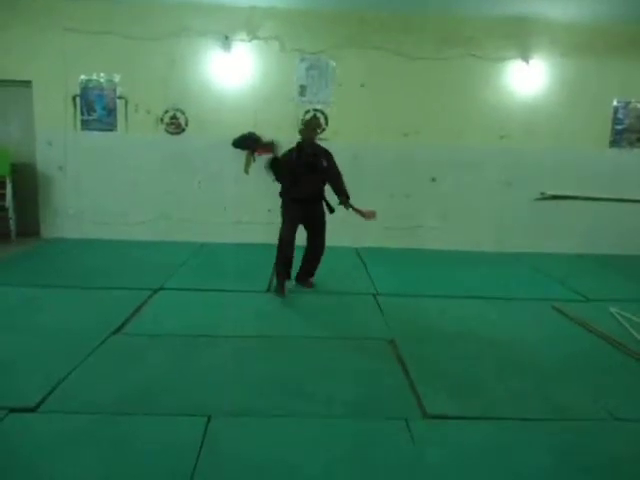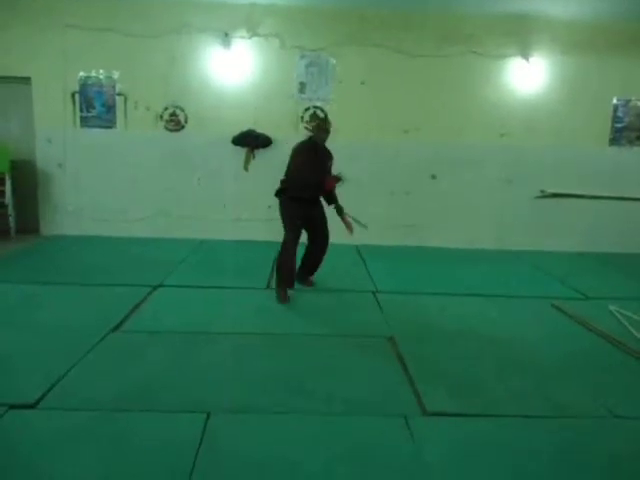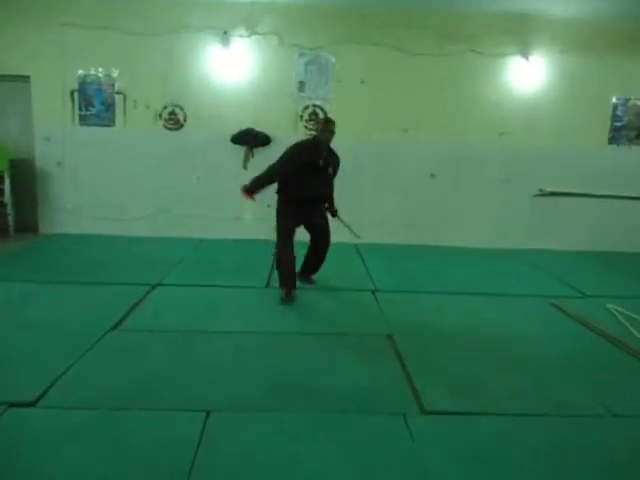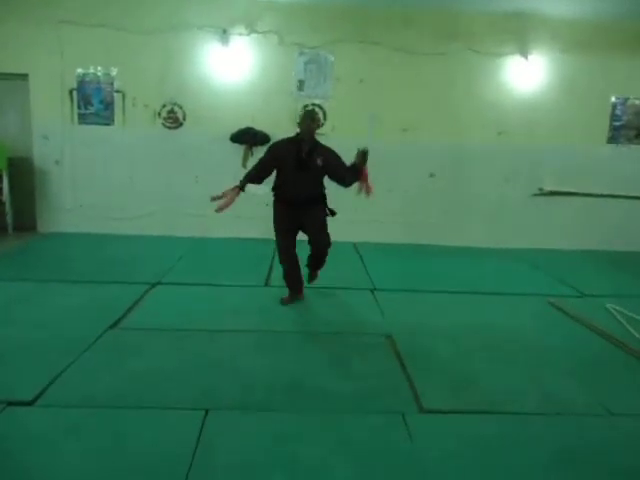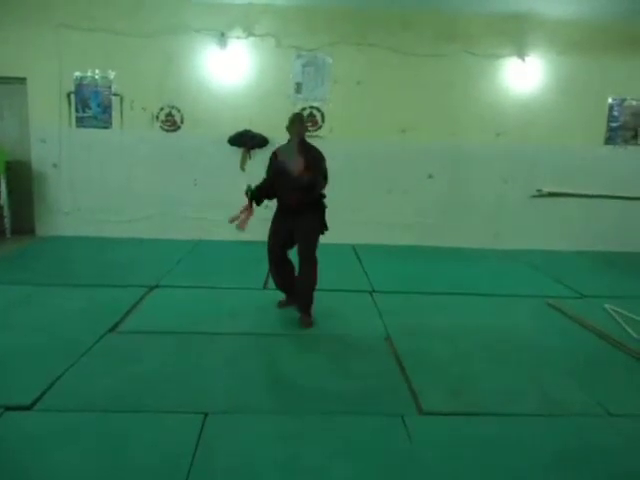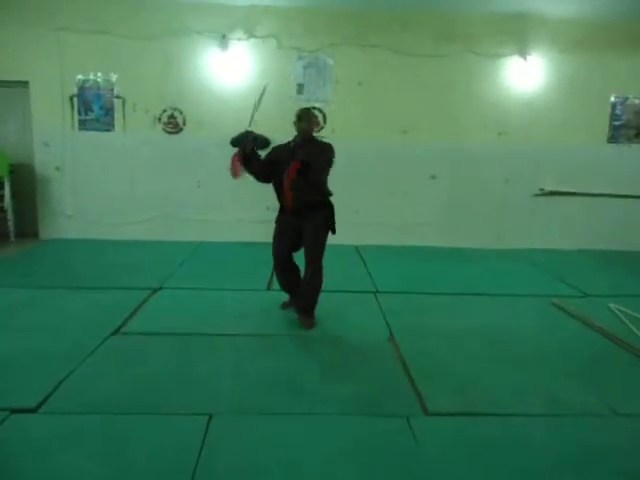
dt=0.3s
person 1, frame 1
left shoulder: (324, 154)
right shoulder: (291, 154)
left elbow: (334, 177)
right elbow: (283, 179)
left wrist: (343, 197)
right wrist: (275, 162)
left hip: (314, 203)
right hip: (293, 202)
left knee: (317, 242)
right knee: (286, 239)
left ankle: (304, 276)
right ankle: (280, 279)
person 1, frame 2
left shoulder: (325, 154)
right shoulder: (302, 150)
left elbow: (325, 181)
right elbow: (299, 176)
left wrist: (334, 203)
right wrist: (327, 181)
left hip: (312, 202)
right hip: (292, 200)
left knee: (321, 239)
right knee: (291, 240)
left ankle: (303, 274)
right ankle: (283, 286)
person 1, frame 3
left shoulder: (333, 158)
right shoulder: (301, 150)
right elbow: (278, 169)
left wrist: (330, 204)
right wrist: (255, 186)
left hip: (315, 205)
right hip: (290, 202)
left knee: (322, 241)
right knee: (284, 242)
left ankle: (306, 273)
right ankle: (288, 288)
person 1, frame 4
left shoulder: (324, 153)
right shoulder: (281, 147)
left elbow: (344, 176)
right elbow: (261, 169)
left wrist: (358, 165)
right wrist: (241, 186)
left hip: (312, 206)
right hip: (285, 206)
left knee: (321, 243)
right knee: (285, 248)
left ankle: (313, 267)
right ankle: (295, 290)
person 1, frame 5
left shoulder: (313, 154)
right shoulder: (278, 154)
left elbow: (320, 182)
right elbow: (271, 185)
left wrist: (307, 178)
right wrist: (255, 196)
left hip: (309, 212)
right hip: (285, 211)
left knee: (306, 258)
right knee: (275, 253)
left ankle: (304, 309)
right ankle: (292, 294)
person 1, frame 6
left shoulder: (324, 149)
right shoulder: (281, 151)
left elbow: (319, 174)
right elbow: (264, 173)
left wrist: (302, 160)
right wrist: (249, 153)
left hip: (316, 214)
right hip: (288, 213)
left knee: (313, 262)
right knee: (280, 256)
left ankle: (306, 310)
right ankle: (296, 296)
